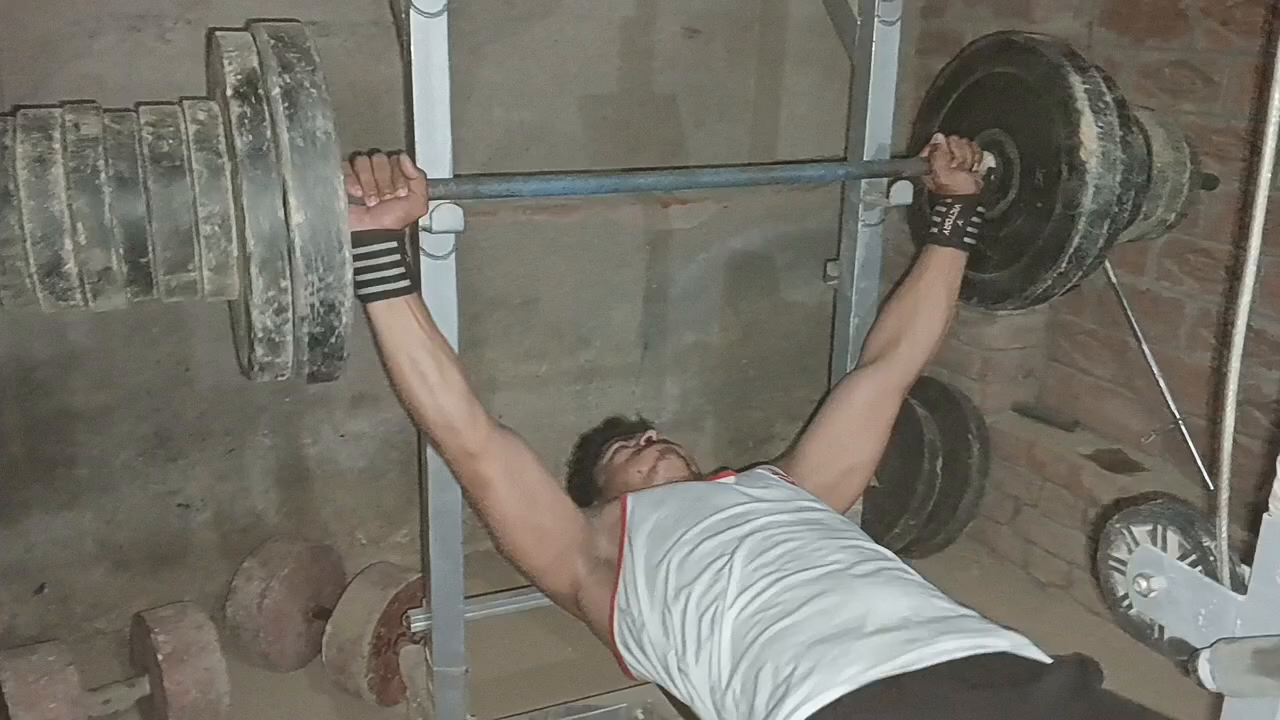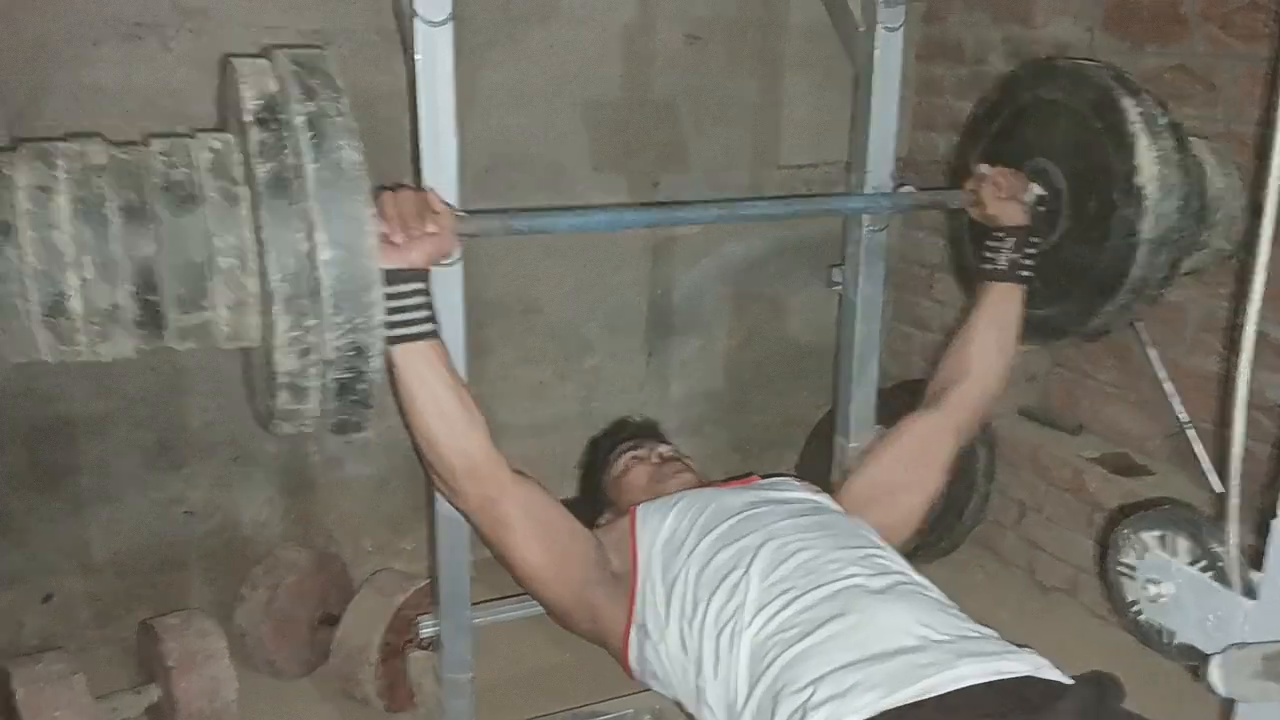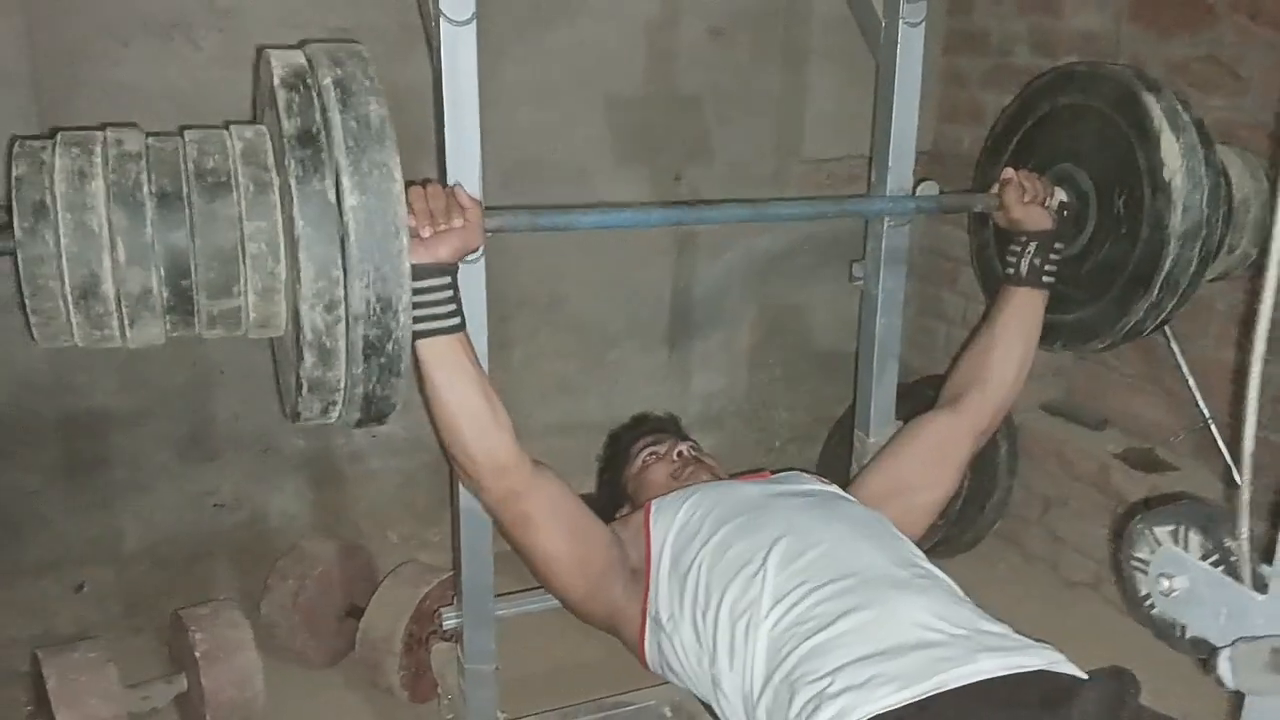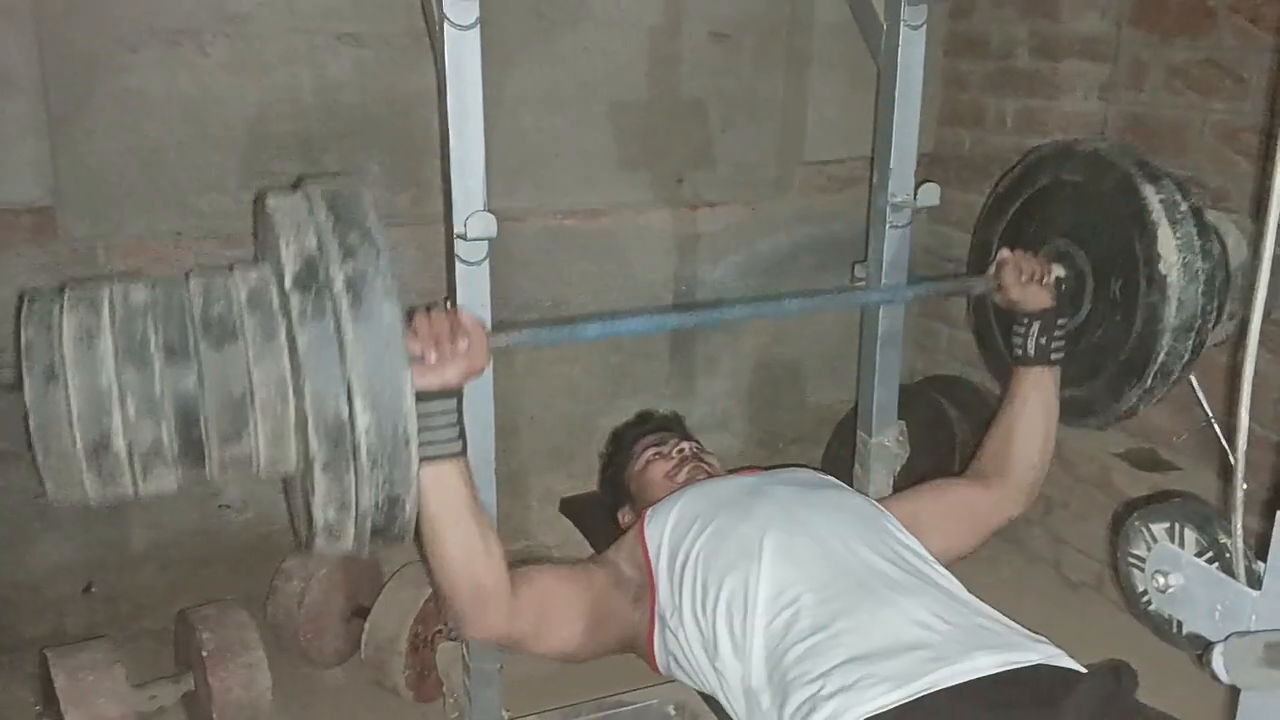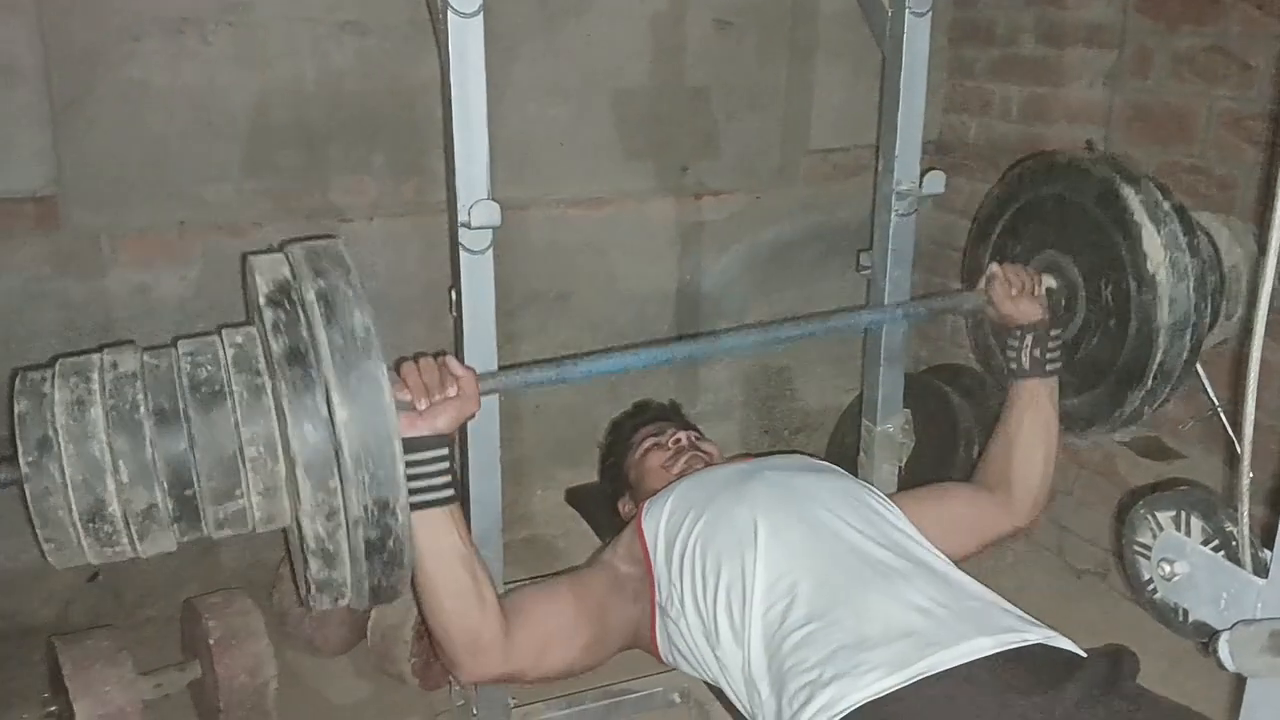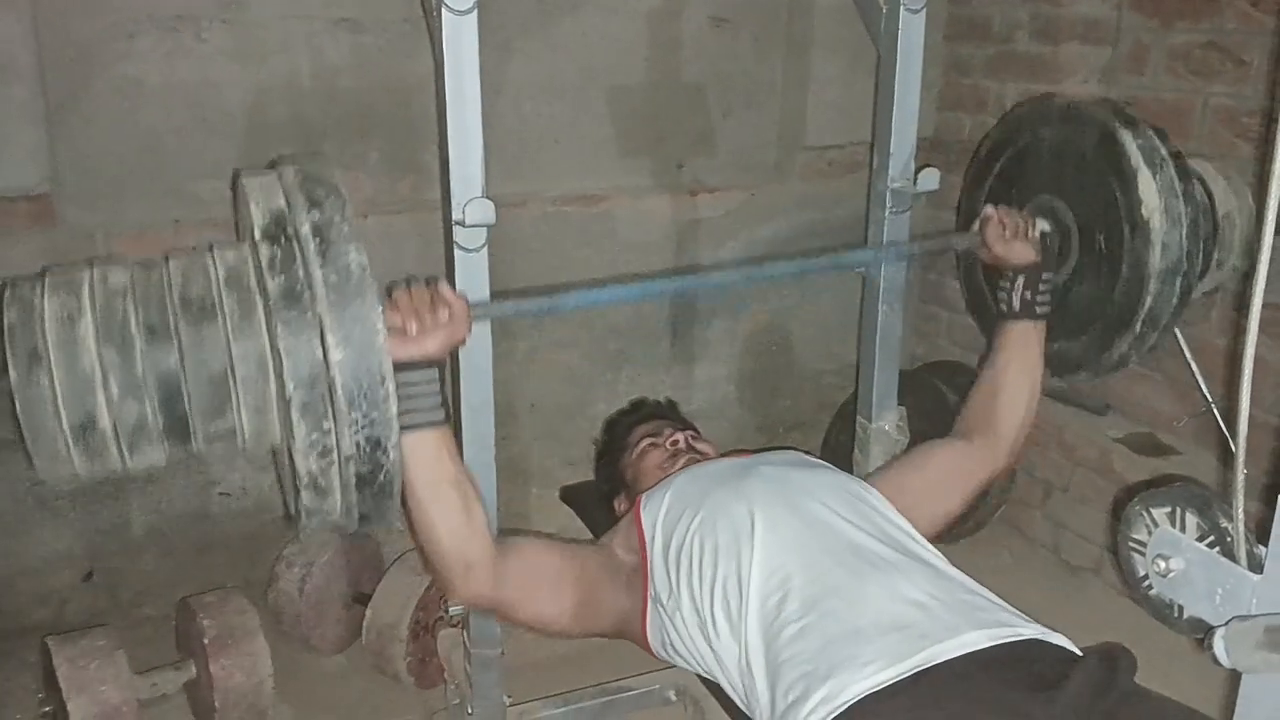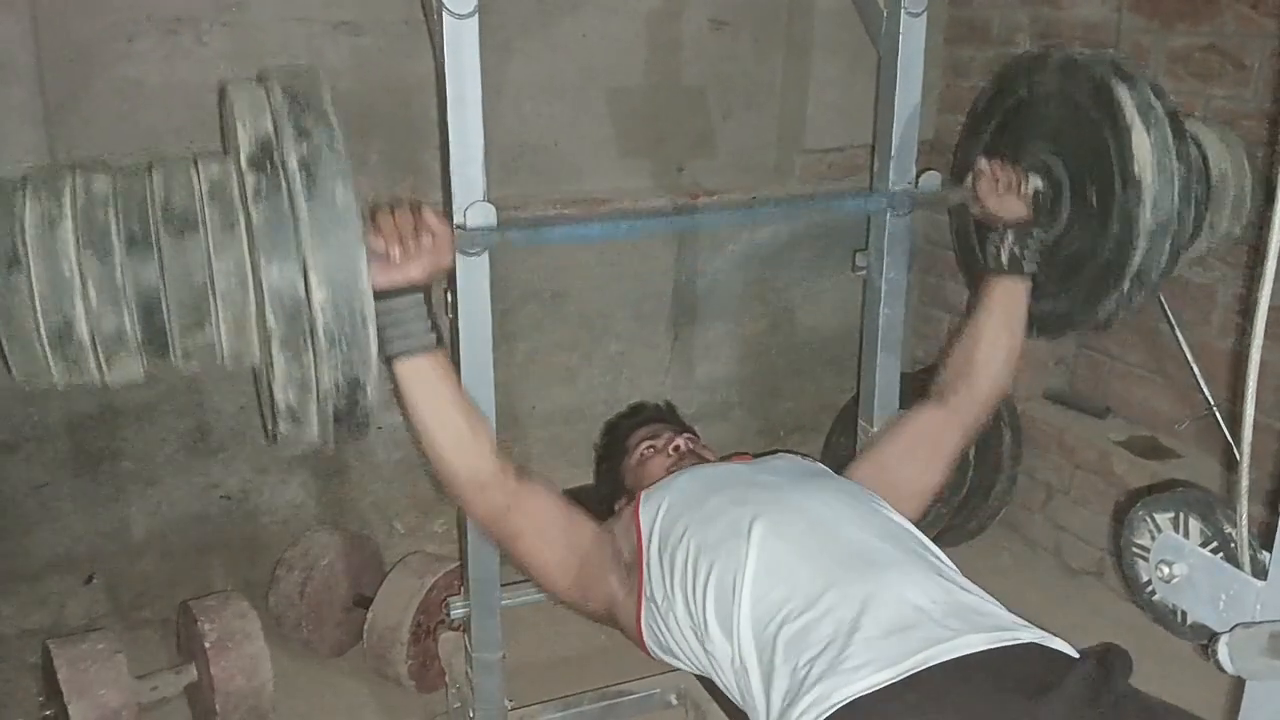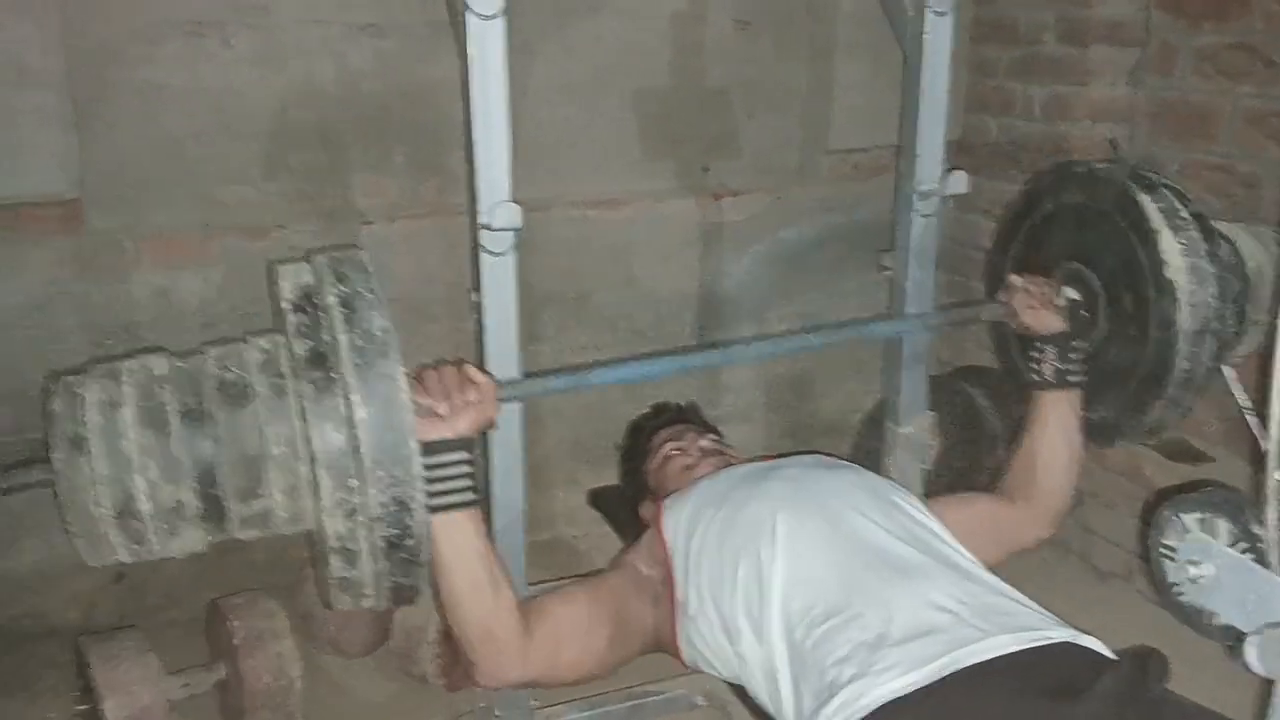
dt=0.5s
person 1, frame 1
left shoulder: (791, 494)
right shoulder: (602, 555)
left elbow: (885, 368)
right elbow: (469, 437)
left wrist: (955, 211)
right wrist: (378, 246)
person 1, frame 2
left shoulder: (820, 512)
right shoulder: (614, 570)
left elbow: (949, 410)
right elbow: (479, 479)
left wrist: (1009, 246)
right wrist: (404, 284)
person 1, frame 3
left shoulder: (836, 505)
right shoulder: (632, 564)
left elbow: (967, 412)
right elbow: (502, 474)
left wrist: (1032, 250)
right wrist: (431, 279)
person 1, frame 4
left shoulder: (840, 501)
right shoulder: (638, 573)
left elbow: (1003, 486)
right elbow: (487, 604)
left wrist: (1035, 327)
right wrist: (436, 403)
person 1, frame 5
left shoulder: (837, 491)
right shoulder: (641, 563)
left elbow: (1010, 499)
right elbow: (483, 647)
left wrist: (1032, 340)
right wrist: (426, 451)
person 1, frame 6
left shoulder: (836, 490)
right shoulder: (635, 558)
left elbow: (987, 443)
right elbow: (475, 570)
left wrist: (1022, 284)
right wrist: (418, 377)
person 1, frame 7
left shoulder: (833, 487)
right shoulder: (627, 559)
left elbow: (958, 401)
right elbow: (485, 483)
left wrist: (1011, 239)
right wrist: (403, 303)
person 1, frame 8
left shoulder: (864, 491)
right shoulder: (657, 570)
left elbow: (1032, 508)
right elbow: (503, 650)
left wrist: (1054, 350)
right wrist: (446, 457)
